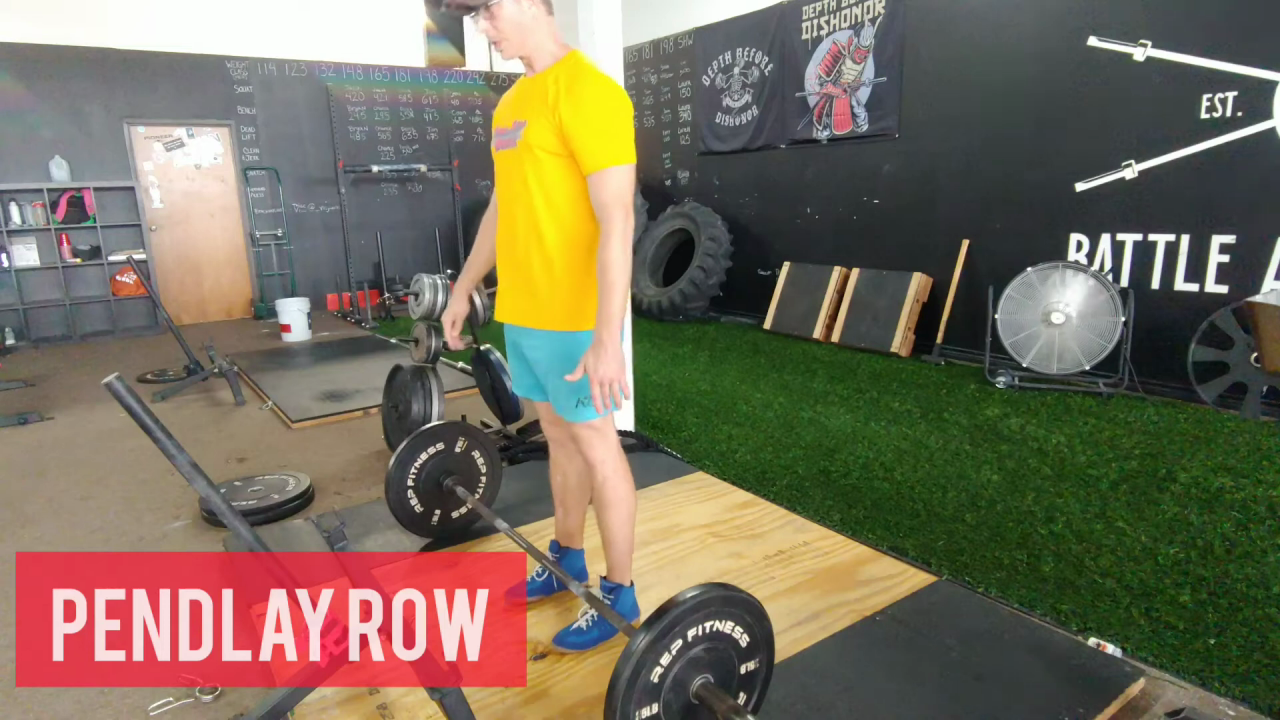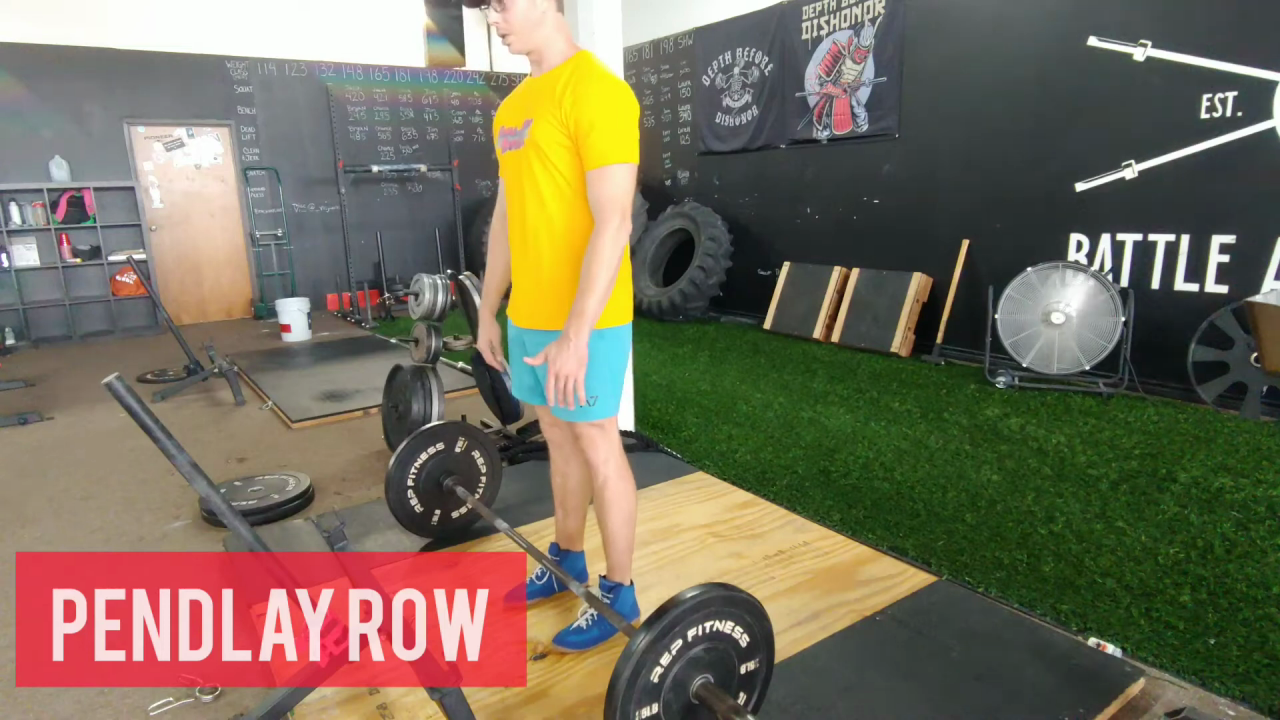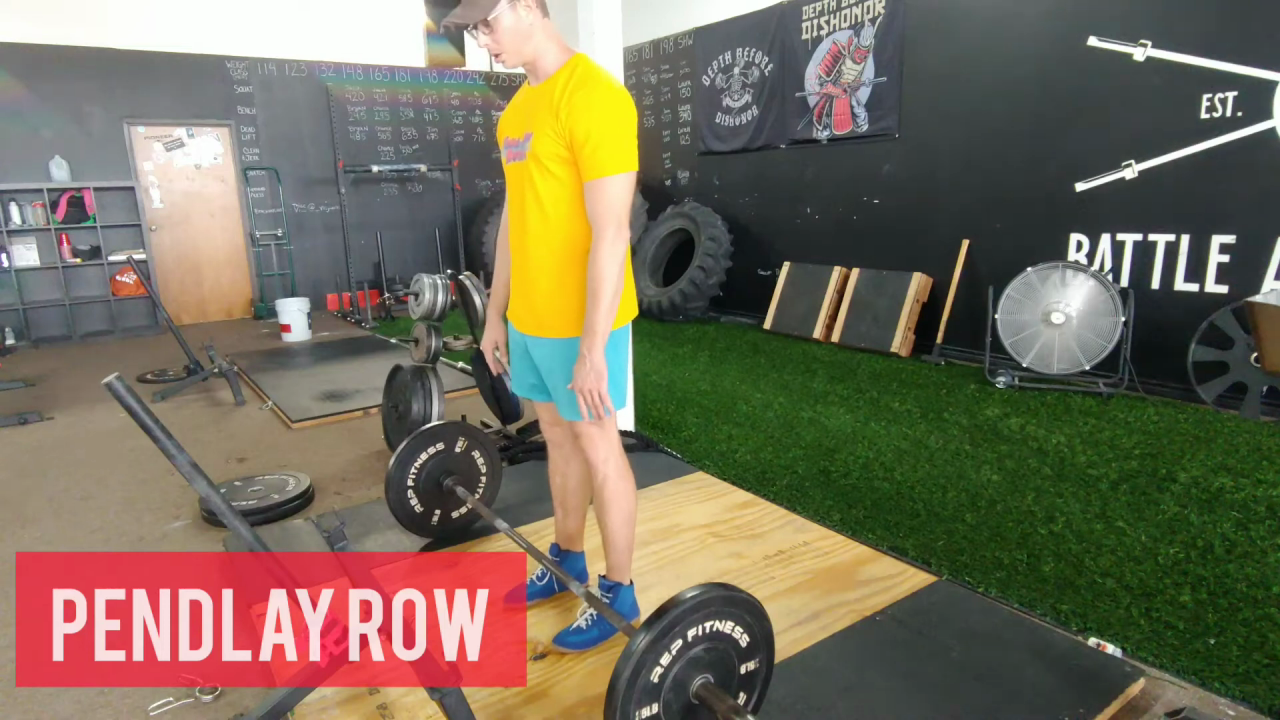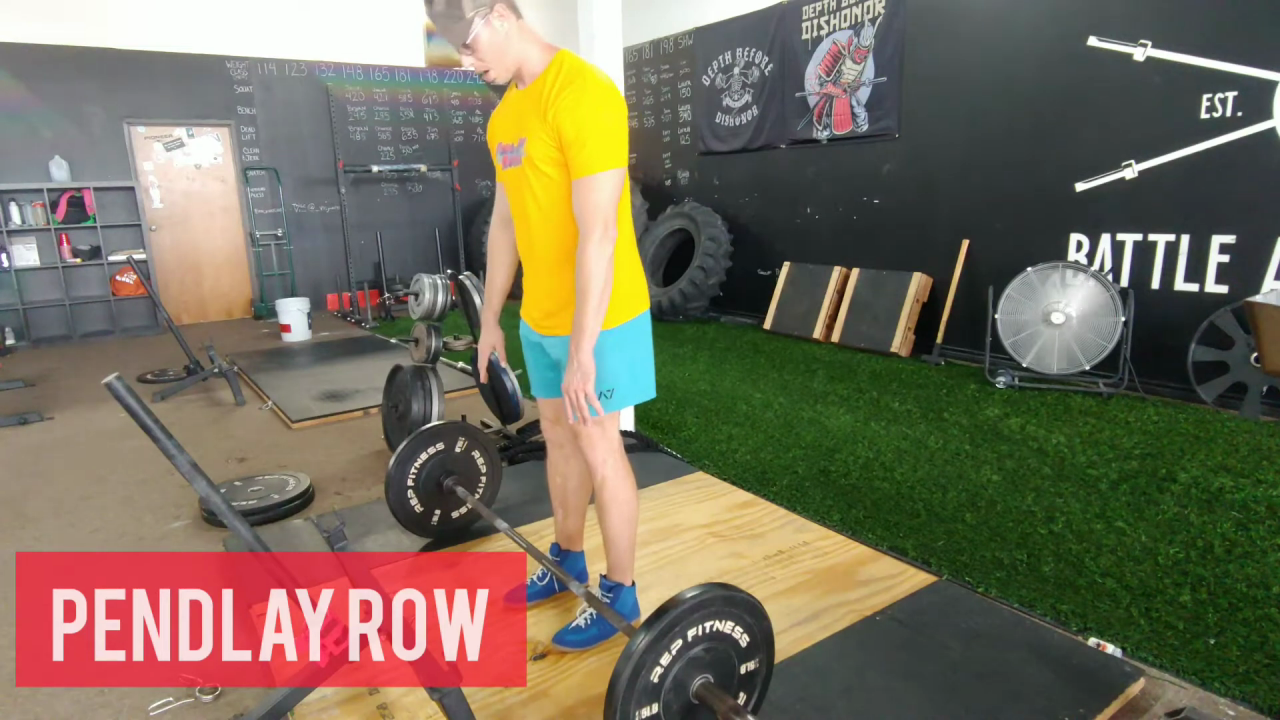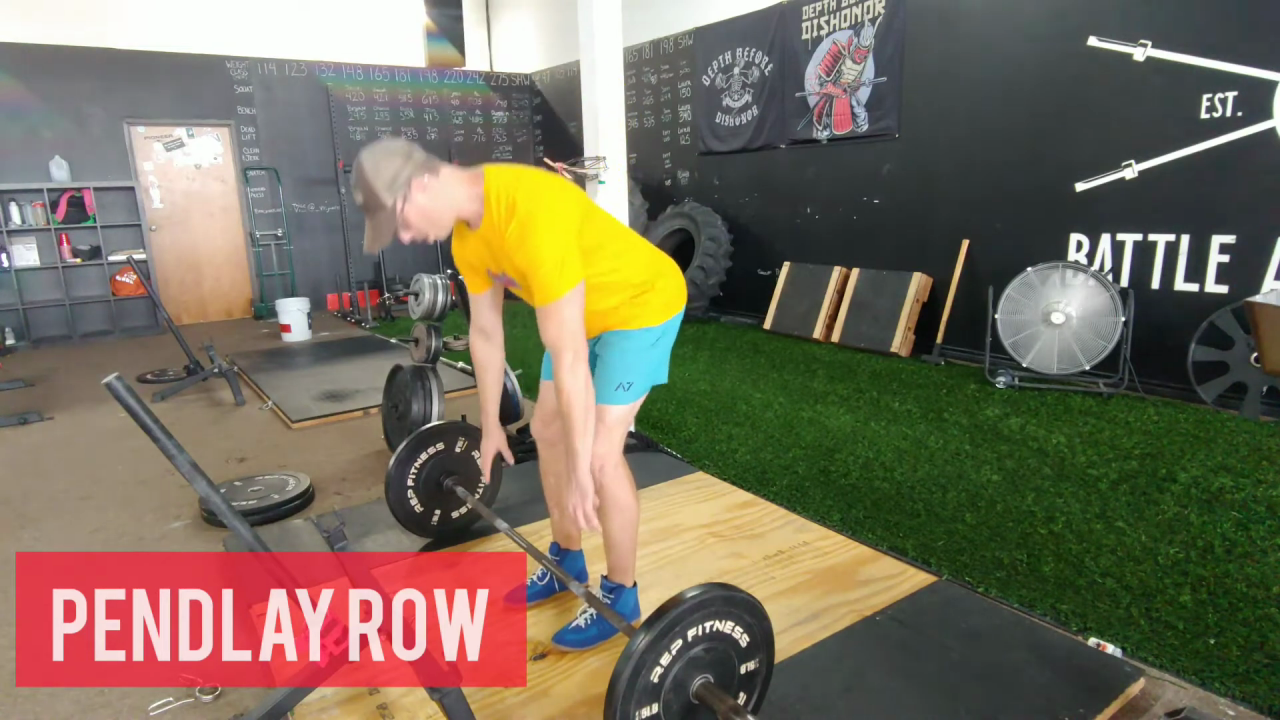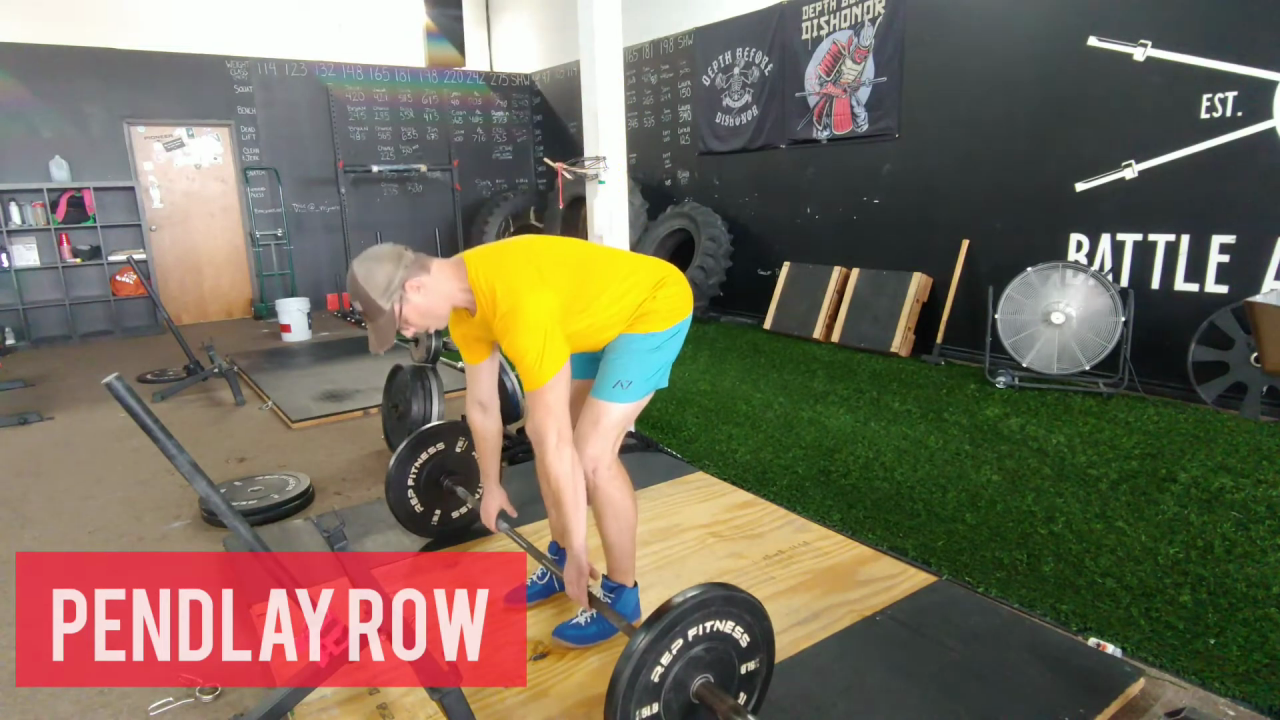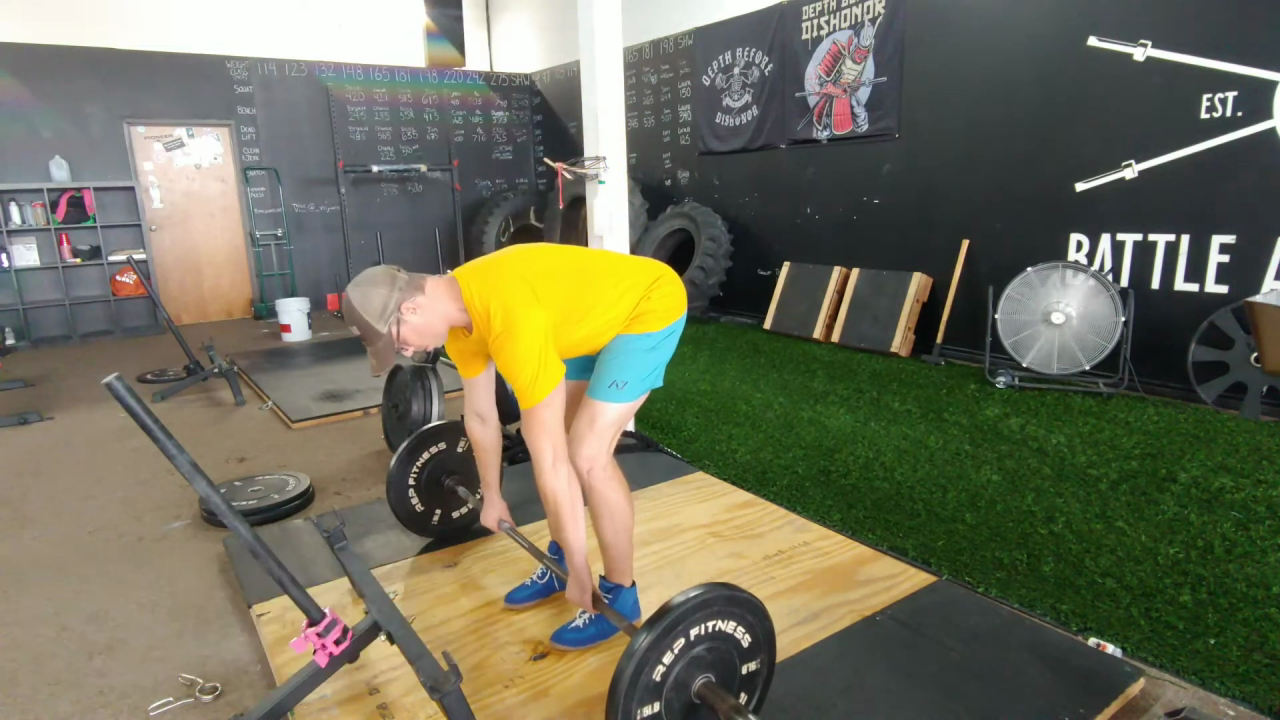
dt=0.5s
person 1, frame 1
left shoulder: (589, 93)
right shoulder: (516, 98)
left elbow: (617, 224)
left wrist: (608, 338)
right wrist: (463, 287)
left hip: (574, 316)
right hip: (525, 309)
left knee: (594, 443)
right knee: (559, 435)
left ankle: (619, 594)
right ankle: (567, 559)
person 1, frame 2
left shoulder: (596, 92)
right shoulder: (514, 104)
left elbow: (613, 224)
left wrist: (576, 334)
right wrist: (489, 310)
left hip: (583, 318)
right hip: (529, 313)
left knee: (595, 445)
right knee: (558, 438)
left ankle: (618, 593)
right ankle: (567, 558)
person 1, frame 3
left shoulder: (595, 98)
right shoulder: (519, 107)
left elbow: (611, 235)
left wrist: (593, 348)
right wrist: (495, 314)
left hip: (580, 321)
right hip: (531, 316)
left knee: (596, 446)
right knee: (559, 438)
left ankle: (618, 593)
right ankle: (568, 560)
person 1, frame 4
left shoulder: (584, 95)
right shoulder: (506, 113)
left elbow: (598, 234)
left wrist: (584, 351)
right wrist: (490, 319)
left hip: (599, 313)
right hip: (543, 313)
left knee: (597, 446)
right knee: (558, 435)
left ankle: (620, 595)
right ankle: (567, 560)
person 1, frame 5
left shoulder: (533, 220)
right shoulder: (465, 232)
left elbow: (568, 361)
right elbow: (485, 333)
left wrist: (579, 474)
right wrist: (490, 425)
left hip: (643, 302)
right hip: (589, 313)
left knee: (599, 451)
right knee: (546, 429)
left ankle: (620, 596)
right ankle: (566, 561)
person 1, frame 6
left shoulder: (518, 306)
right shoulder: (461, 299)
left elbow: (558, 444)
right elbow: (481, 404)
left wrist: (578, 555)
right wrist: (490, 487)
left hip: (654, 306)
right hip: (605, 310)
left knee: (593, 454)
right knee: (541, 429)
left ankle: (621, 595)
right ankle: (557, 561)
person 1, frame 7
left shoulder: (512, 324)
right shoulder: (456, 310)
left elbow: (552, 459)
right elbow: (480, 416)
left wrist: (578, 570)
right wrist: (491, 496)
left hip: (650, 306)
right hip: (601, 309)
left knee: (588, 454)
right knee: (544, 432)
left ankle: (619, 595)
right ankle: (558, 562)
